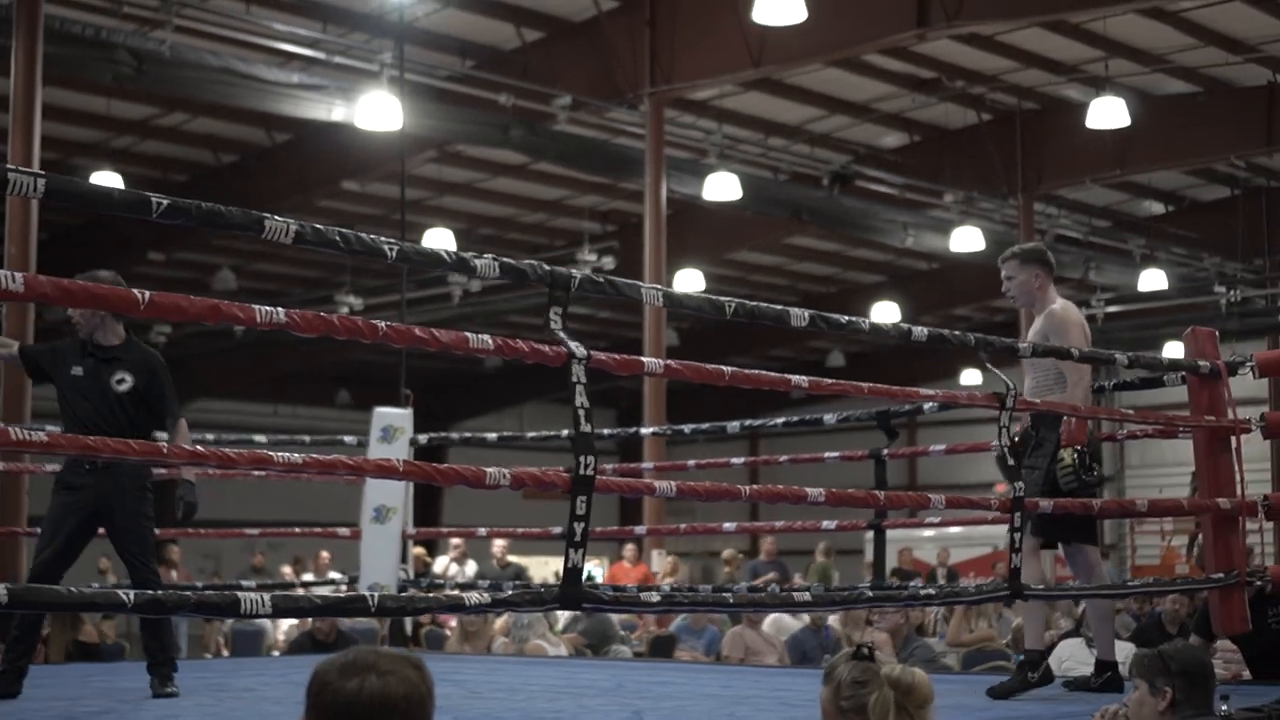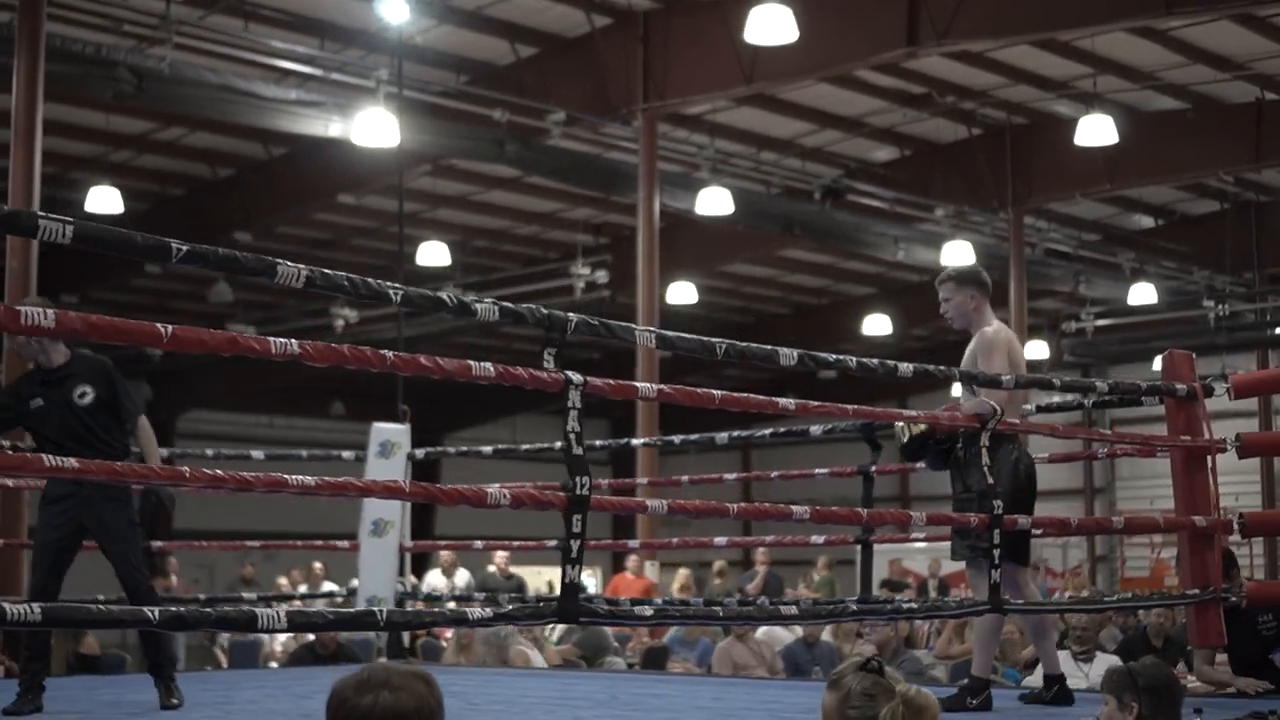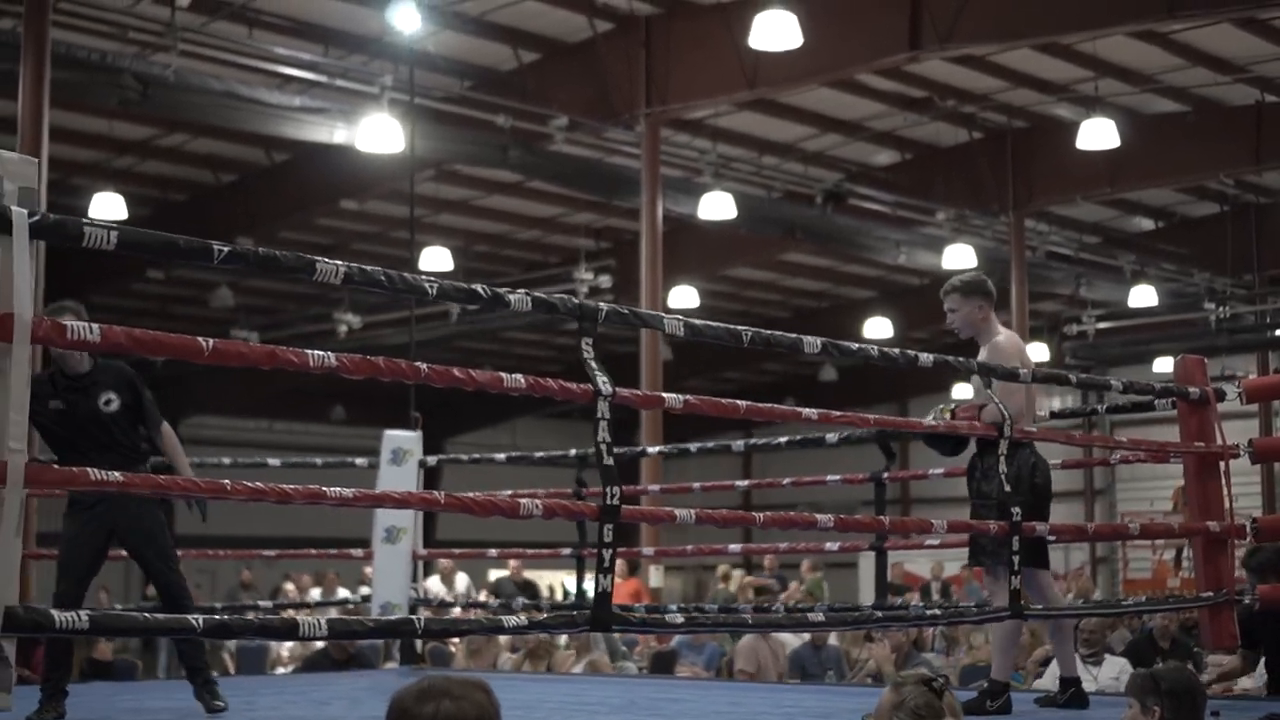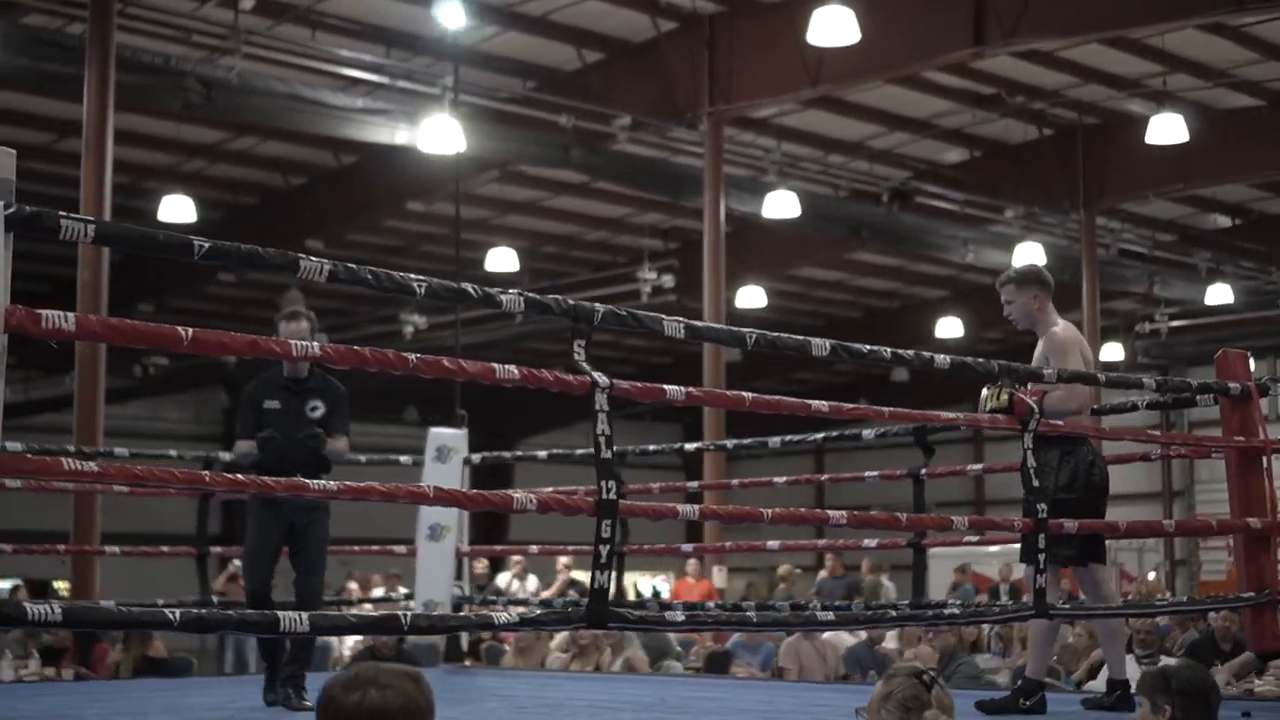
dt=1s
person 1, frame 1
left shoulder: (1060, 315)
right shoulder: (1044, 321)
left elbow: (1078, 388)
left wrist: (1070, 446)
right wrist: (1020, 440)
left hip: (1061, 445)
right hip: (1050, 444)
left knee: (1028, 546)
right knee: (1083, 558)
left ankle: (1033, 662)
right ankle: (1107, 669)
person 1, frame 2
left shoulder: (991, 337)
right shoulder: (992, 340)
left elbow: (991, 403)
right wrist: (951, 435)
left hip: (992, 463)
right hip: (997, 462)
left knee: (984, 573)
right knee: (1014, 576)
left ankle: (977, 688)
right ankle: (1055, 680)
person 1, frame 3
left shoulder: (999, 346)
right shoulder: (1002, 348)
left elbow: (1011, 410)
left wrist: (961, 417)
right wrist: (965, 413)
left hip: (1008, 467)
right hip: (1020, 467)
left knee: (1001, 578)
right knee: (1035, 578)
left ankle: (997, 691)
right ankle: (1070, 684)
person 1, frame 4
left shoulder: (1058, 338)
right shoulder: (1057, 340)
left elbow: (1075, 400)
left wrist: (1015, 403)
right wrist: (1014, 401)
left hip: (1063, 463)
right hip: (1070, 463)
left knee: (1040, 576)
right knee: (1094, 577)
left ankle: (1031, 689)
right ankle: (1118, 687)
person 2, frame 1
left shoulder: (144, 361)
right shoulder: (65, 355)
left elbow: (175, 424)
left wrist: (187, 478)
left hip: (126, 480)
right hip: (76, 477)
left knee: (145, 578)
right knee: (41, 574)
left ankle: (162, 672)
person 2, frame 2
left shoulder: (98, 370)
left elbow: (138, 423)
left hip: (108, 491)
right hip: (60, 496)
left knee: (138, 586)
right knee: (40, 593)
left ankle: (166, 680)
person 2, frame 3
left shoulder: (120, 377)
right shoulder: (39, 390)
left elbow: (160, 430)
left wrist: (188, 479)
left hip: (137, 496)
right hip: (86, 503)
left knee: (173, 588)
right knee: (66, 599)
left ankle: (204, 683)
person 2, frame 4
left shoulder: (331, 392)
right shoulder: (259, 389)
left elbow: (341, 447)
right elbow: (241, 449)
left wrist: (321, 444)
right wrist: (258, 449)
left hip: (311, 499)
right hip: (267, 497)
left knee: (309, 593)
right knee: (256, 587)
left ankle: (294, 682)
right ankle: (273, 671)
